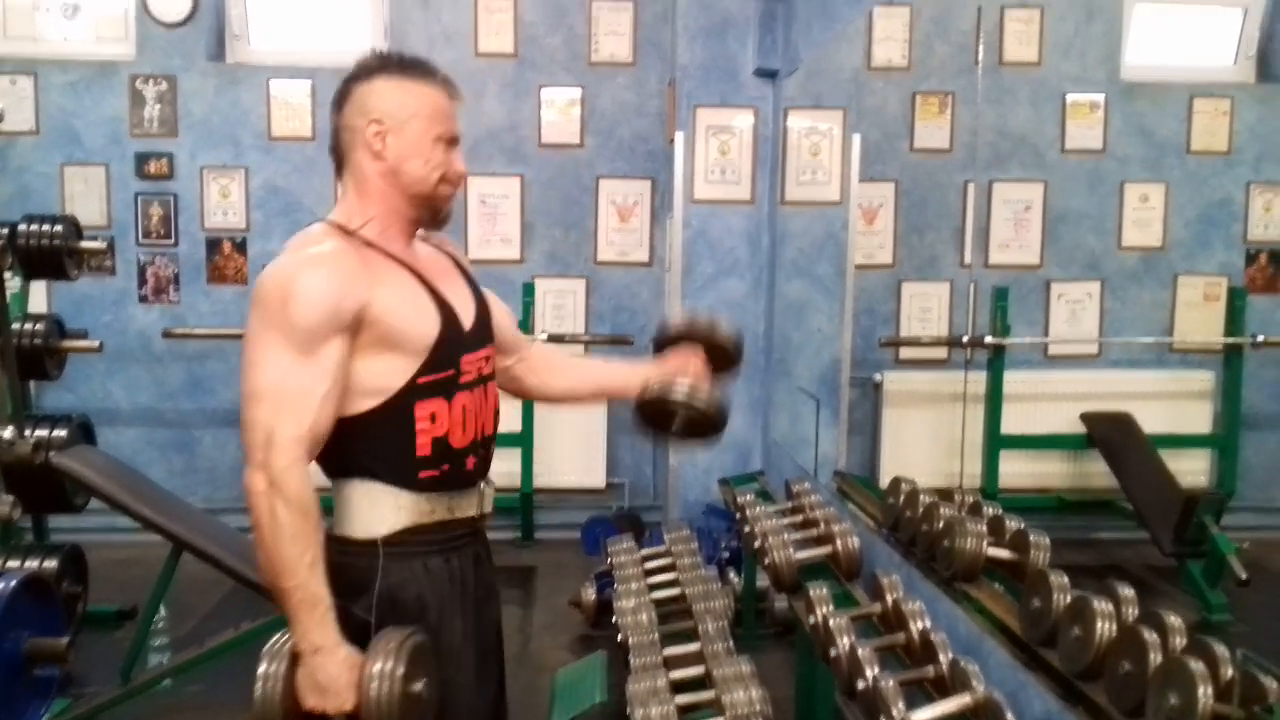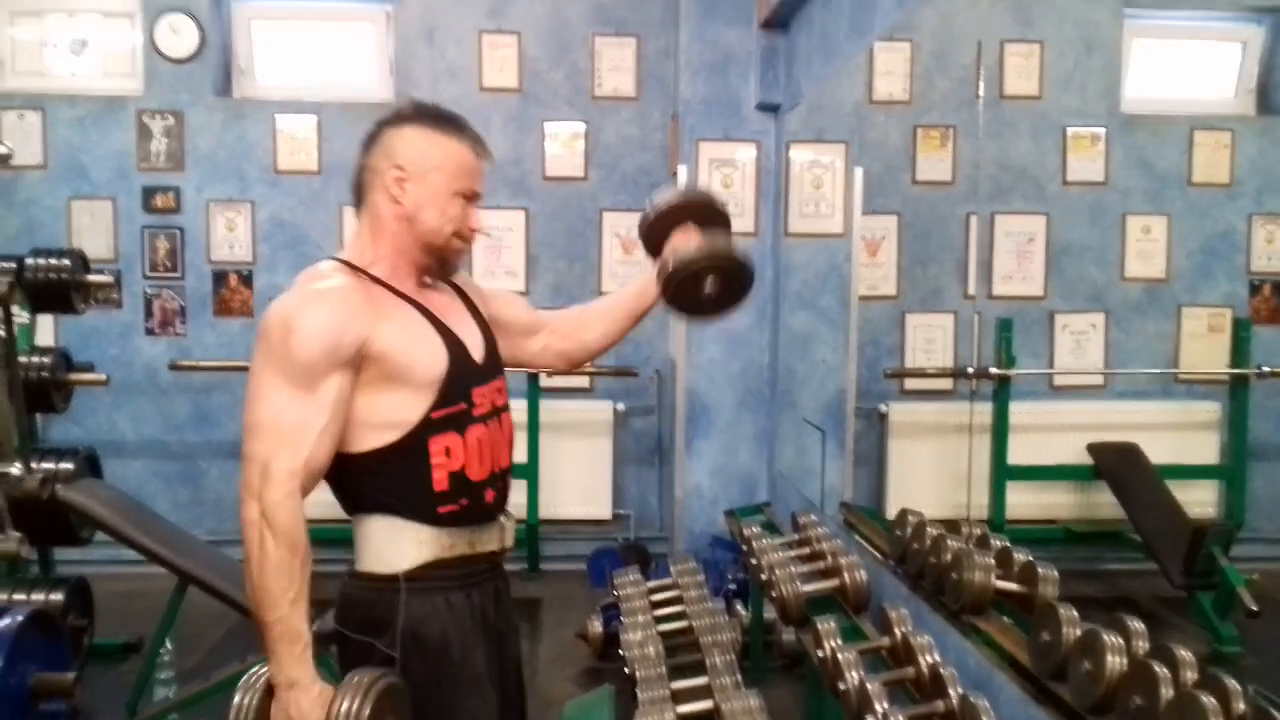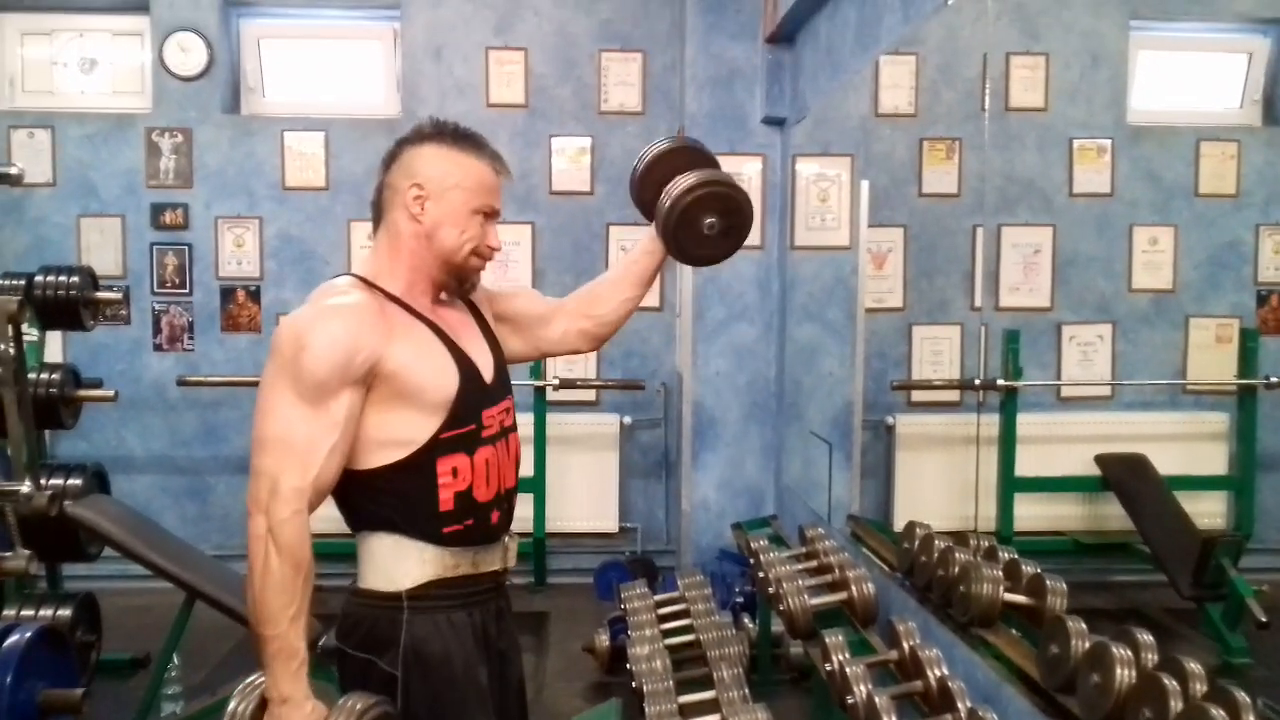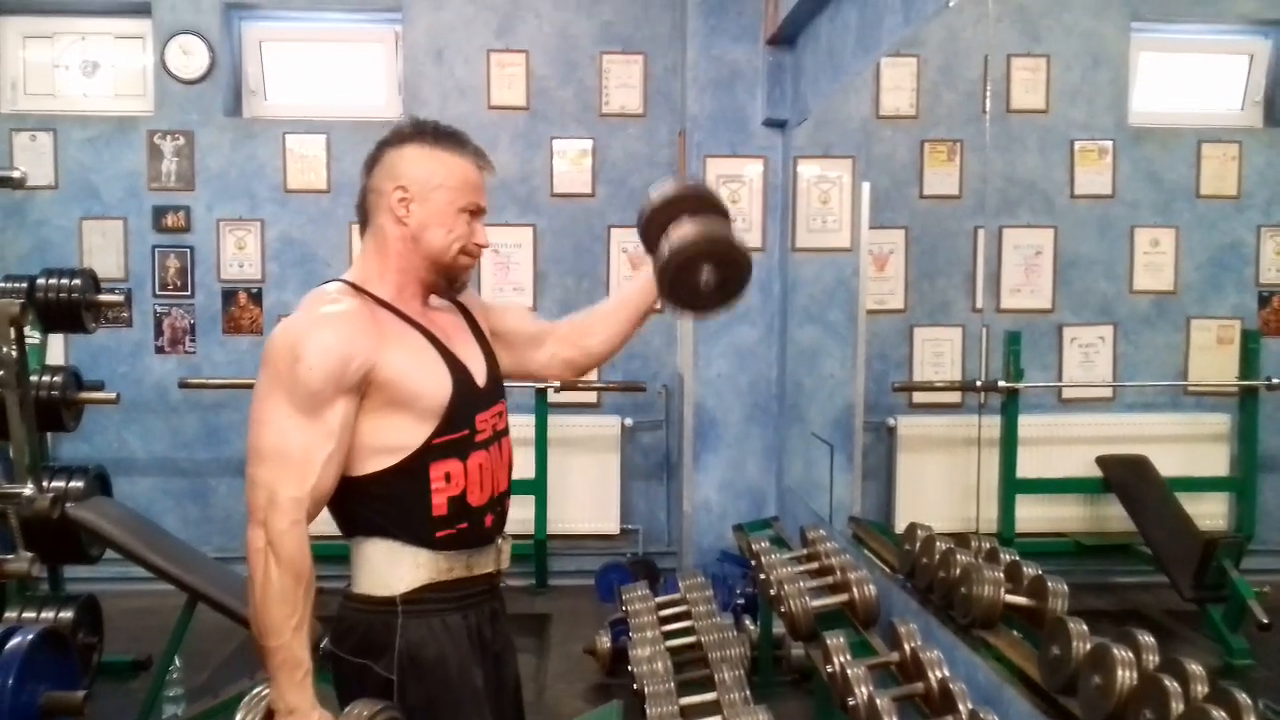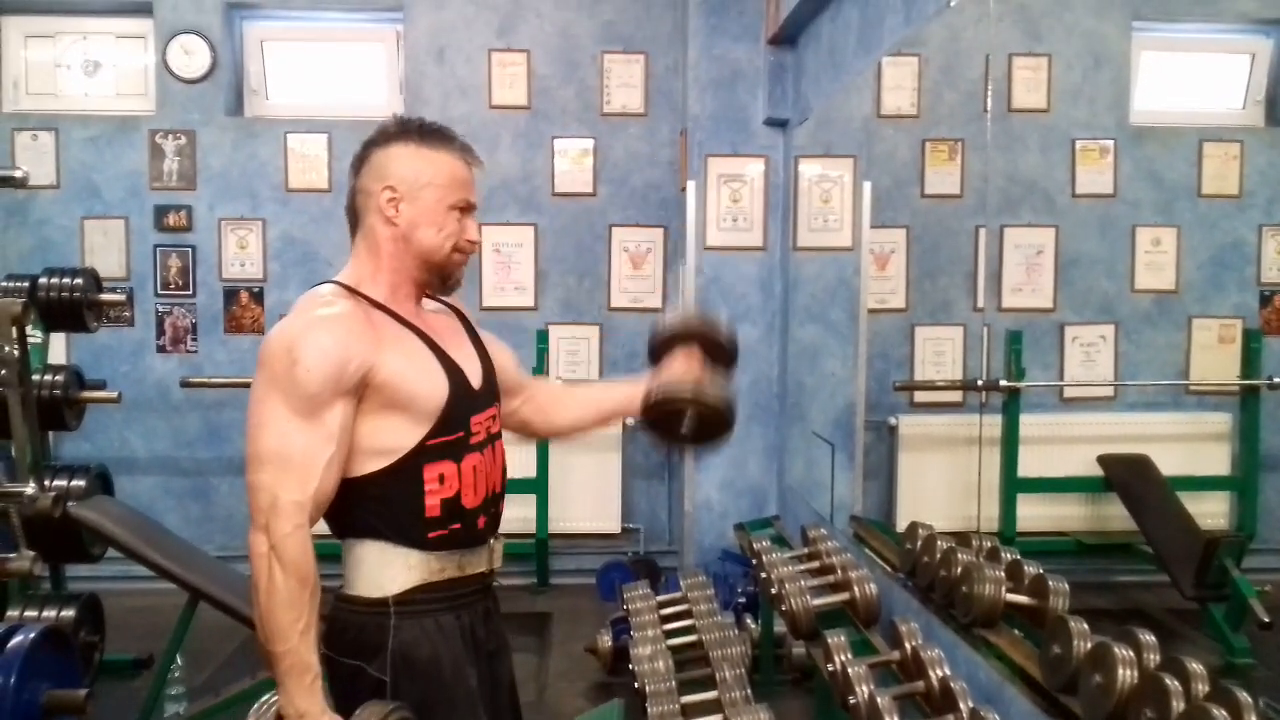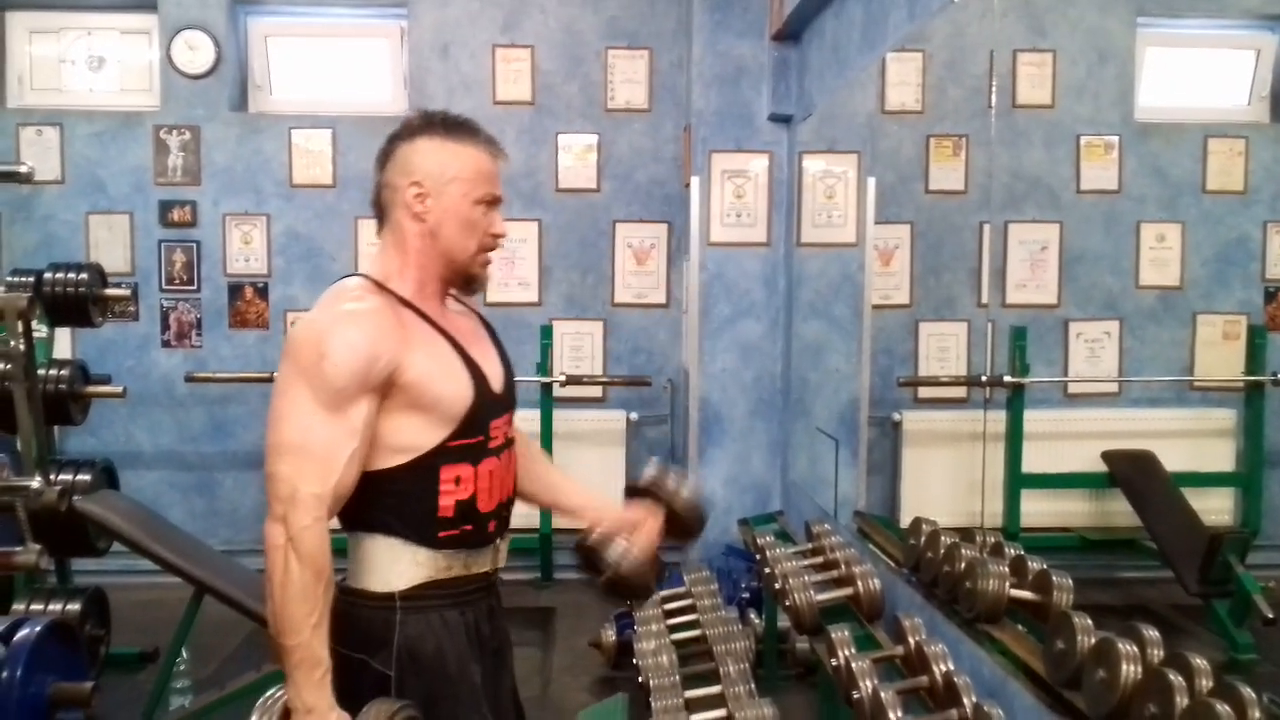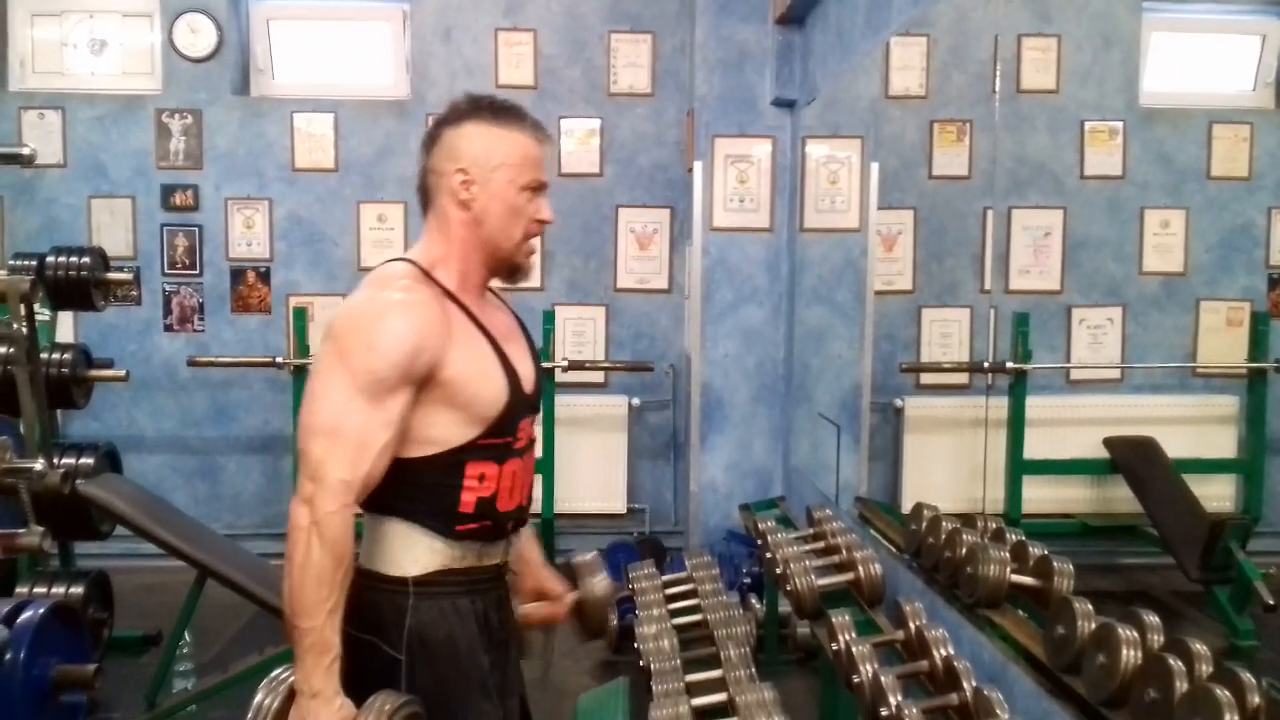
dt=0.2s
person 1, frame 1
left shoulder: (436, 262)
right shoulder: (318, 273)
left elbow: (525, 361)
right elbow: (274, 468)
left wrist: (650, 375)
right wrist: (318, 642)
left hip: (462, 560)
right hip: (390, 580)
person 1, frame 2
left shoulder: (453, 298)
right shoulder: (325, 311)
left elbow: (556, 337)
right elbow: (270, 497)
left wrist: (663, 275)
left hip: (483, 595)
right hip: (408, 614)
person 1, frame 3
left shoulder: (471, 312)
right shoulder: (339, 326)
left elbow: (577, 322)
right elbow: (277, 513)
left wrist: (662, 239)
left hip: (483, 613)
right hip: (409, 631)
person 1, frame 4
left shoulder: (461, 317)
right shoulder: (329, 334)
left elbow: (566, 346)
right elbow: (275, 524)
left wrist: (659, 272)
left hip: (480, 614)
right hip: (403, 633)
person 1, frame 5
left shoulder: (447, 322)
right shoulder: (325, 335)
left elbow: (536, 405)
right elbow: (277, 528)
left wrist: (655, 385)
left hip: (472, 613)
right hip: (399, 635)
person 1, frame 6
left shoulder: (460, 320)
right shoulder: (353, 329)
right elbow: (295, 521)
left wrist: (608, 513)
left hip: (475, 612)
right hip: (403, 630)
person 1, frame 7
left shoulder: (487, 309)
right shoulder: (399, 315)
right elbow: (323, 503)
left wrist: (529, 571)
left hip: (478, 603)
right hip: (413, 617)
